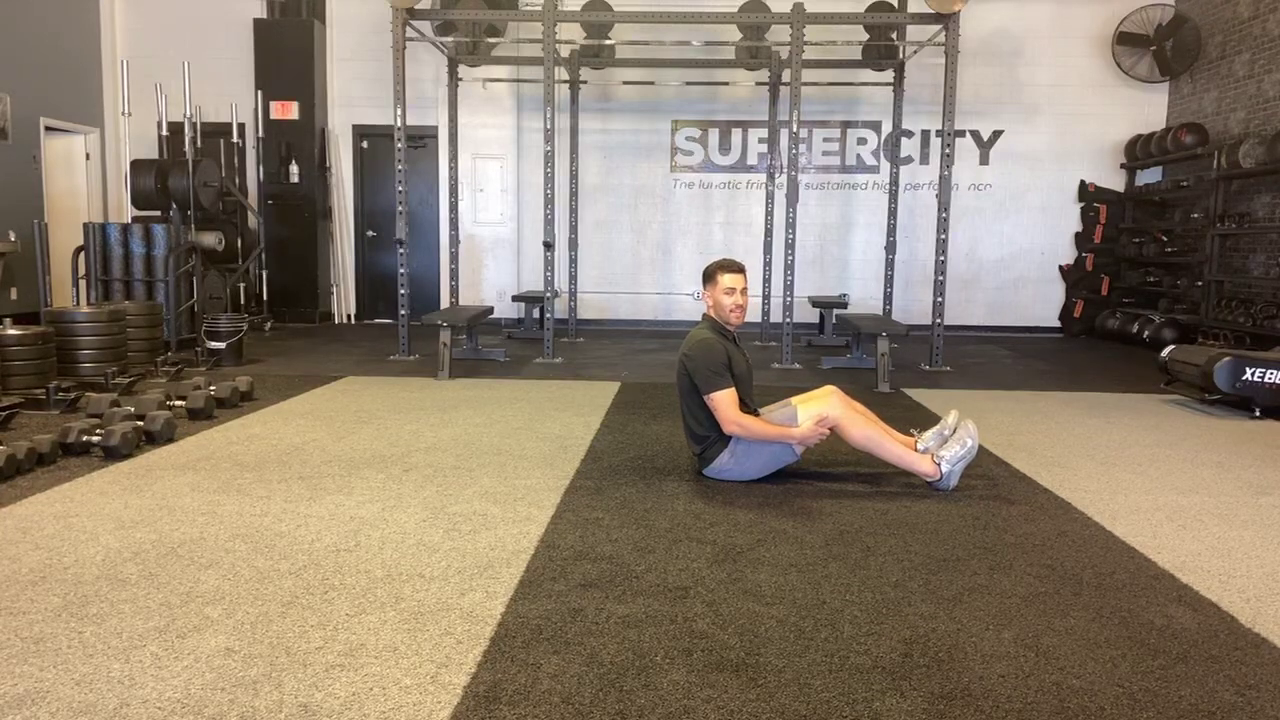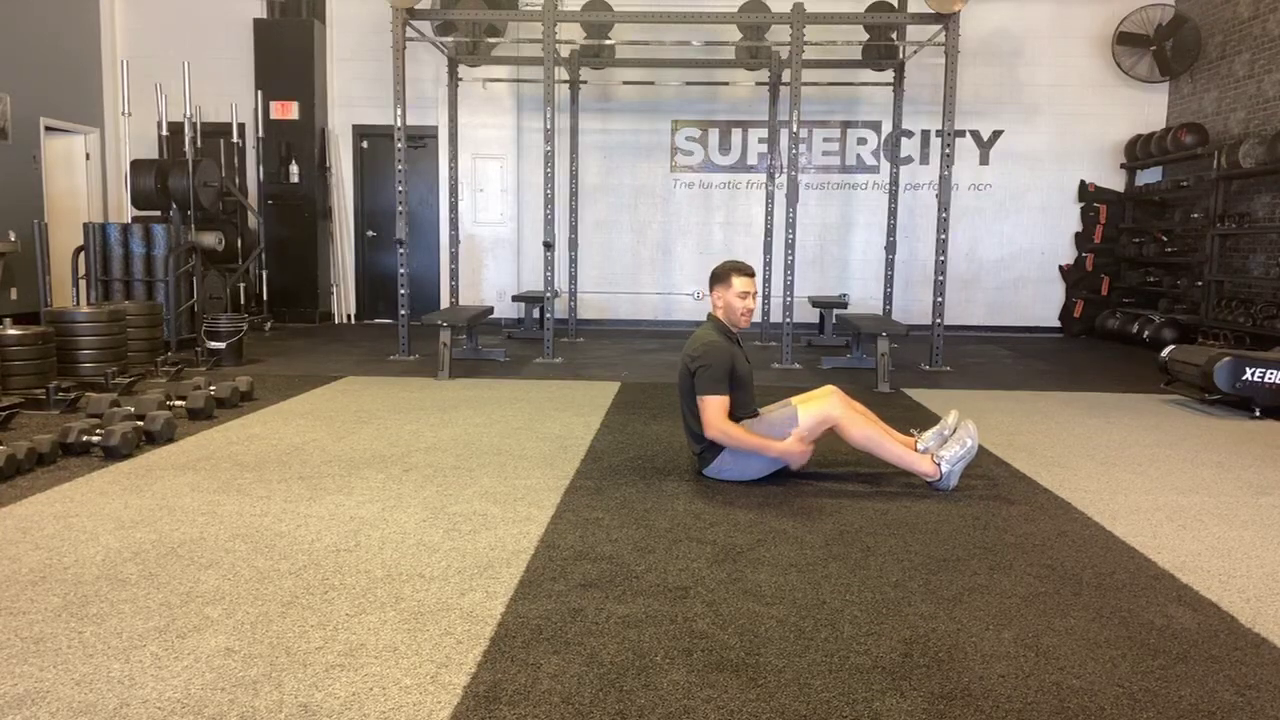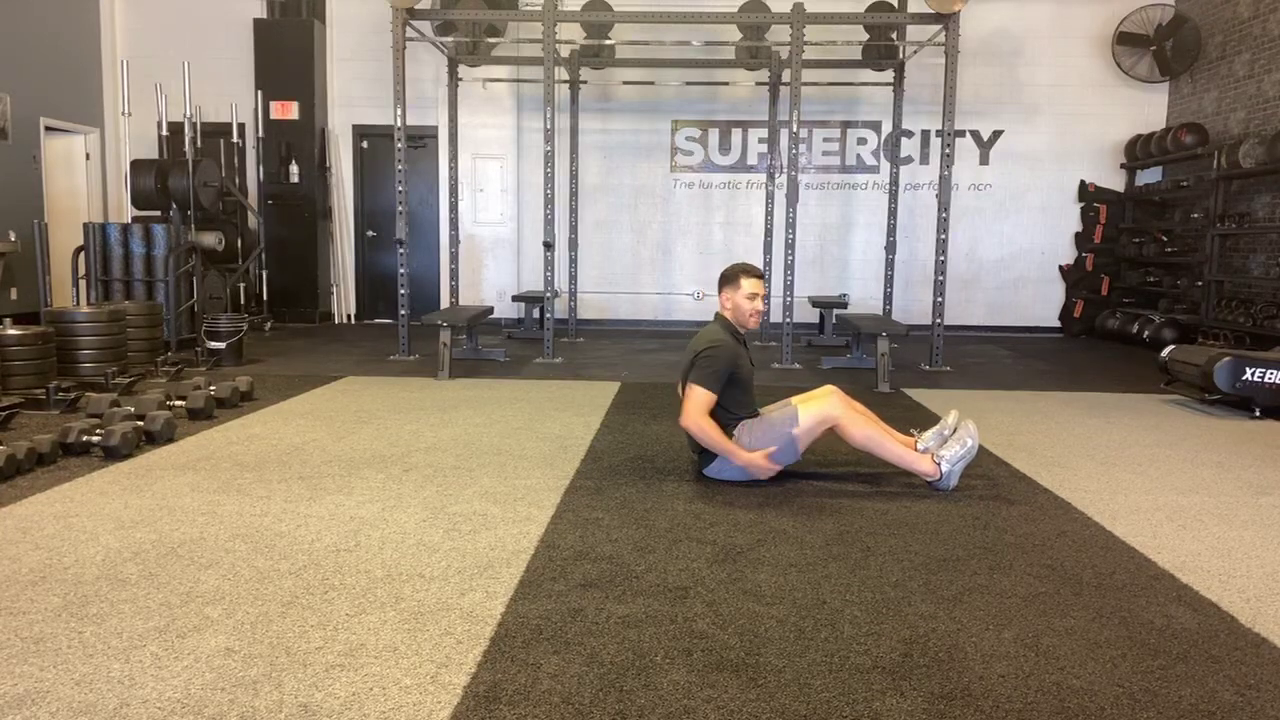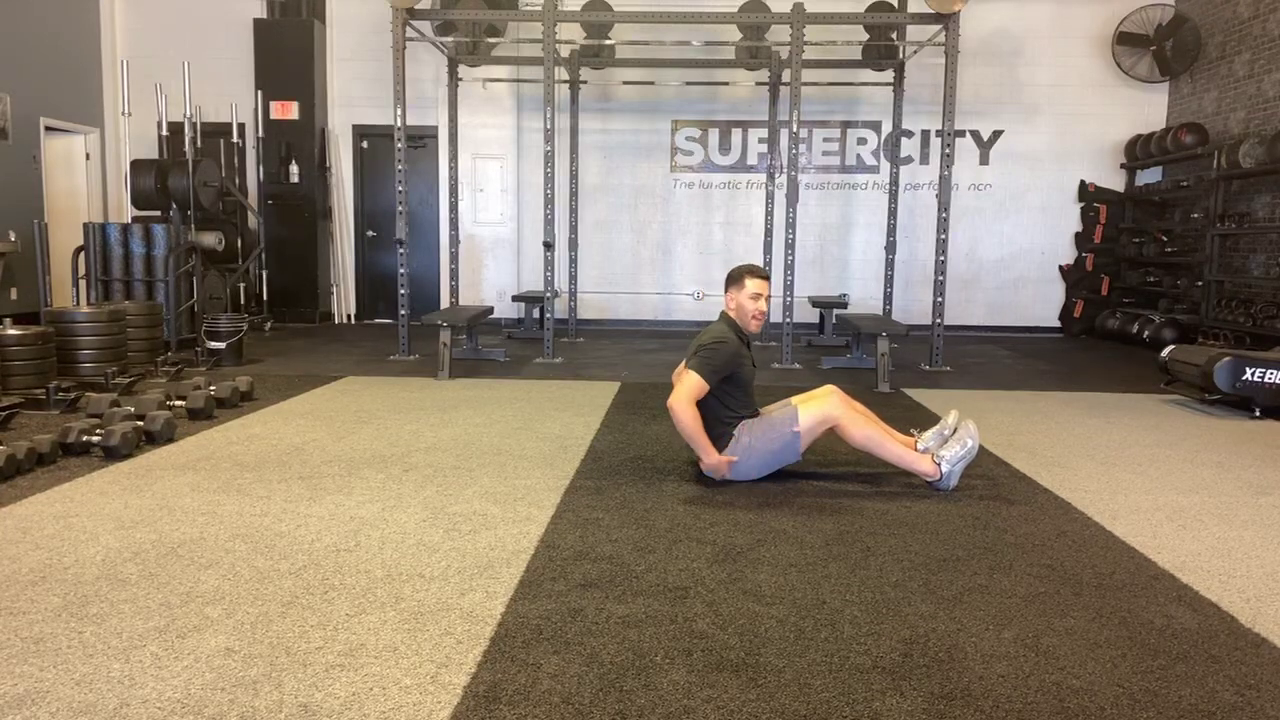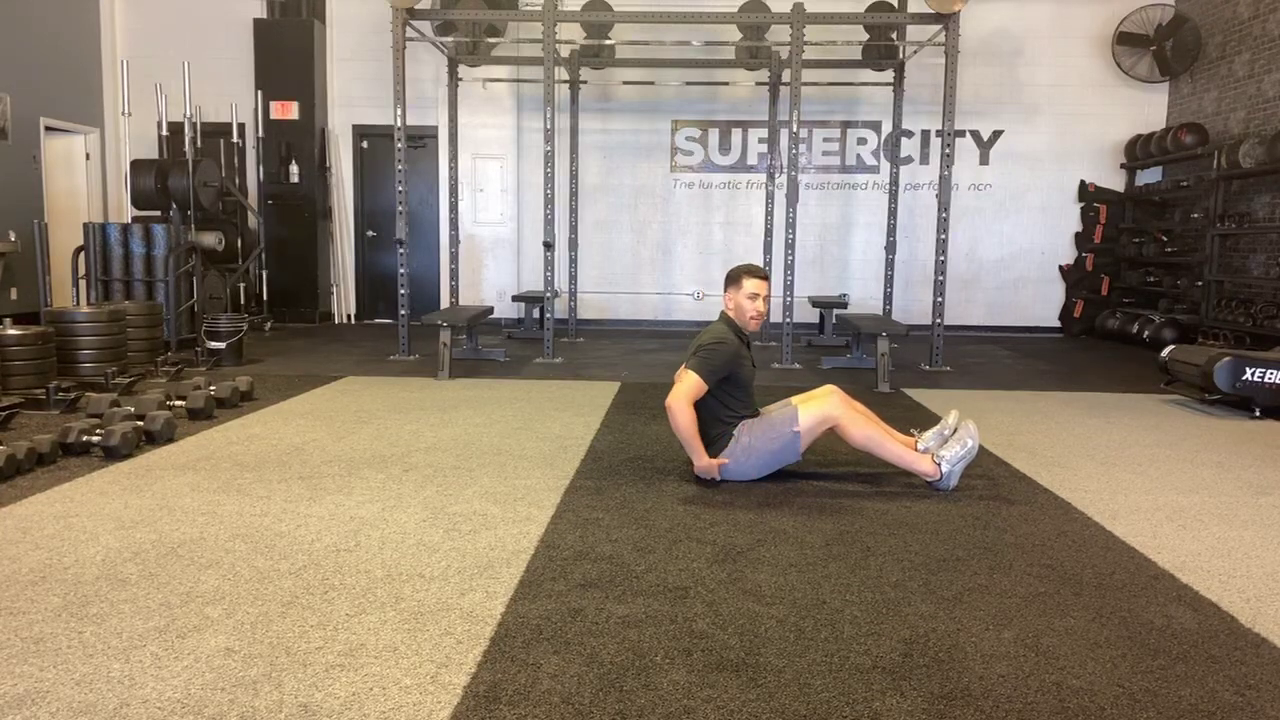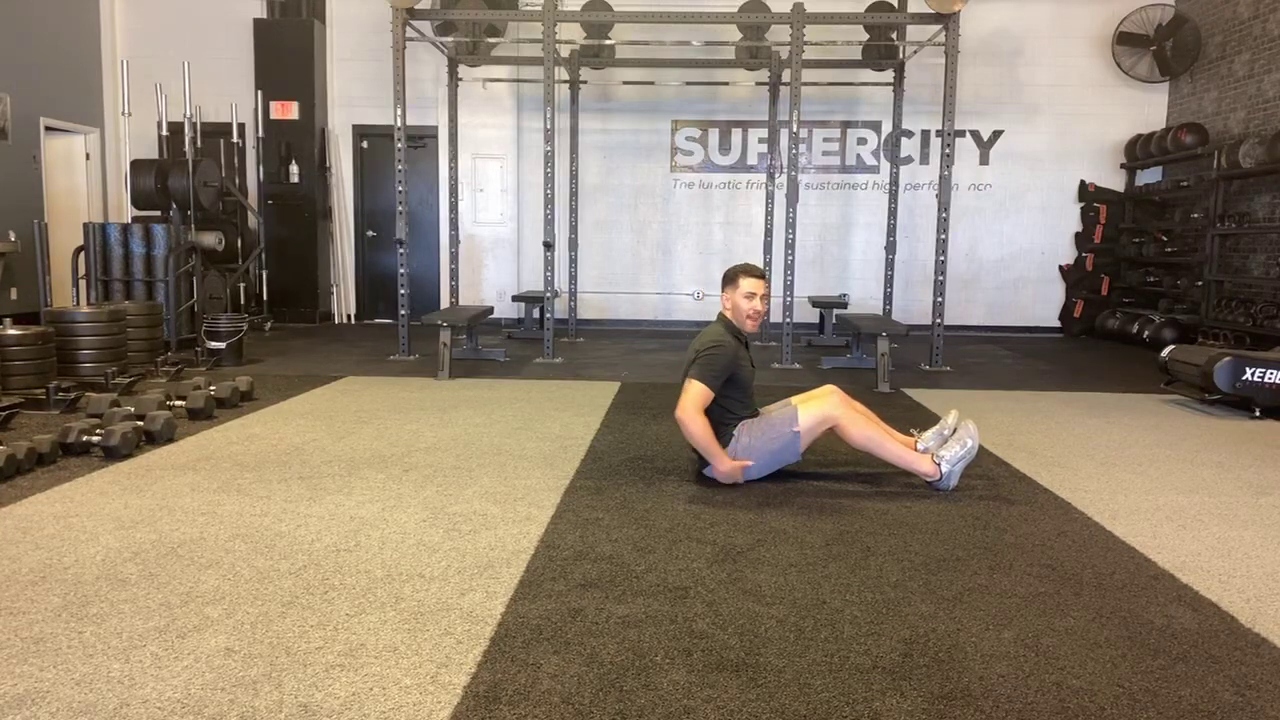
dt=0.2s
person 1, frame 1
left shoulder: (722, 337)
right shoulder: (707, 346)
right elbow: (731, 422)
left wrist: (793, 426)
right wrist: (796, 434)
left hip: (736, 441)
right hip: (726, 454)
left knee: (830, 394)
right knee: (831, 408)
left ankle: (916, 445)
right ankle: (933, 469)
person 1, frame 2
left shoulder: (721, 337)
right shoulder: (713, 348)
right elbow: (714, 428)
left wrist: (773, 438)
right wrist: (779, 449)
left hip: (739, 433)
right hip: (727, 456)
left knee: (831, 394)
right knee: (832, 408)
left ankle: (916, 446)
right ankle: (933, 469)
person 1, frame 3
left shoulder: (724, 336)
right shoulder: (719, 347)
left elbow: (688, 390)
right elbow: (692, 418)
right wrist: (743, 460)
left hip: (738, 432)
right hip: (731, 453)
left knee: (830, 394)
right knee: (832, 407)
left ankle: (916, 445)
right ankle: (933, 469)
person 1, frame 4
left shoulder: (727, 335)
right shoulder: (723, 344)
left elbow: (679, 376)
right elbow: (678, 403)
right wrist: (709, 458)
left hip: (738, 433)
right hip: (730, 450)
left knee: (830, 393)
right knee: (833, 408)
left ankle: (914, 445)
right ankle: (933, 469)
person 1, frame 5
left shoulder: (727, 336)
right shoulder: (722, 344)
left elbow: (681, 376)
right elbow: (677, 401)
right wrist: (701, 460)
left hip: (737, 432)
right hip: (729, 451)
left knee: (831, 394)
right knee: (833, 407)
left ankle: (915, 446)
right ankle: (933, 468)
person 1, frame 6
left shoulder: (726, 337)
right shoulder: (720, 347)
left elbow: (706, 397)
right elbow: (687, 412)
right wrist: (722, 463)
left hip: (737, 432)
right hip: (729, 447)
left knee: (830, 394)
right knee: (832, 408)
left ankle: (916, 446)
right ankle: (933, 469)
